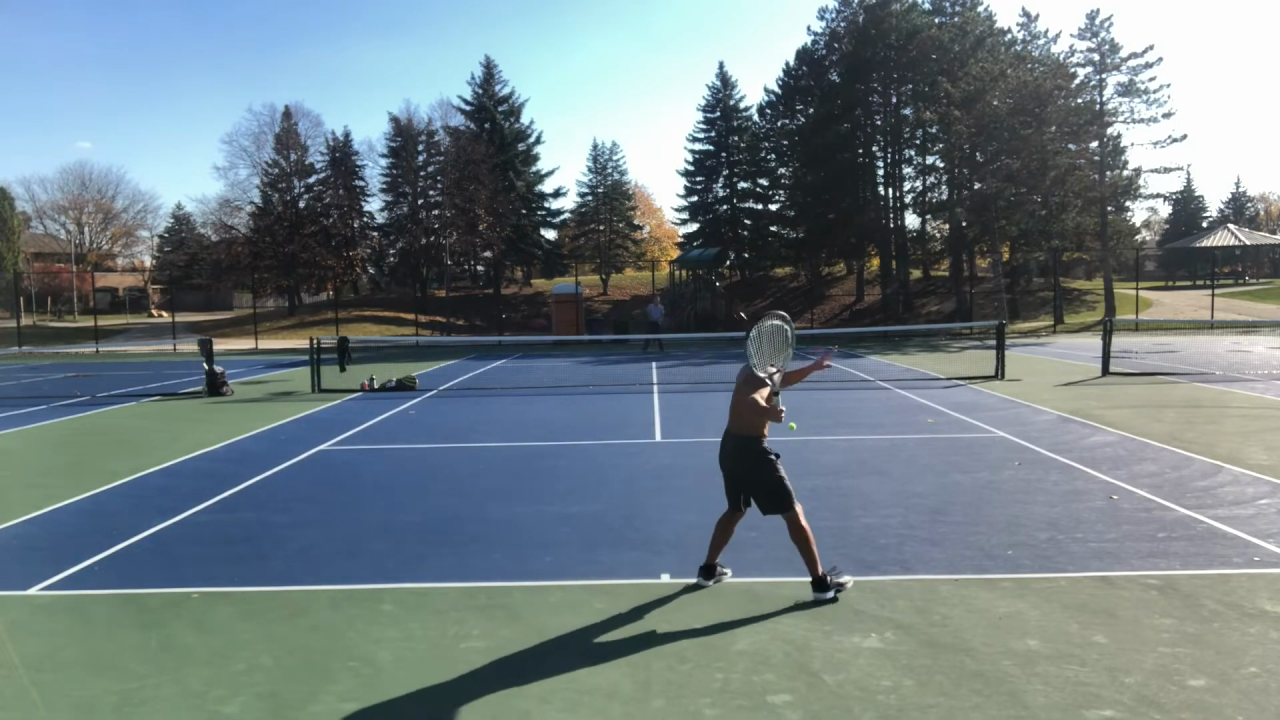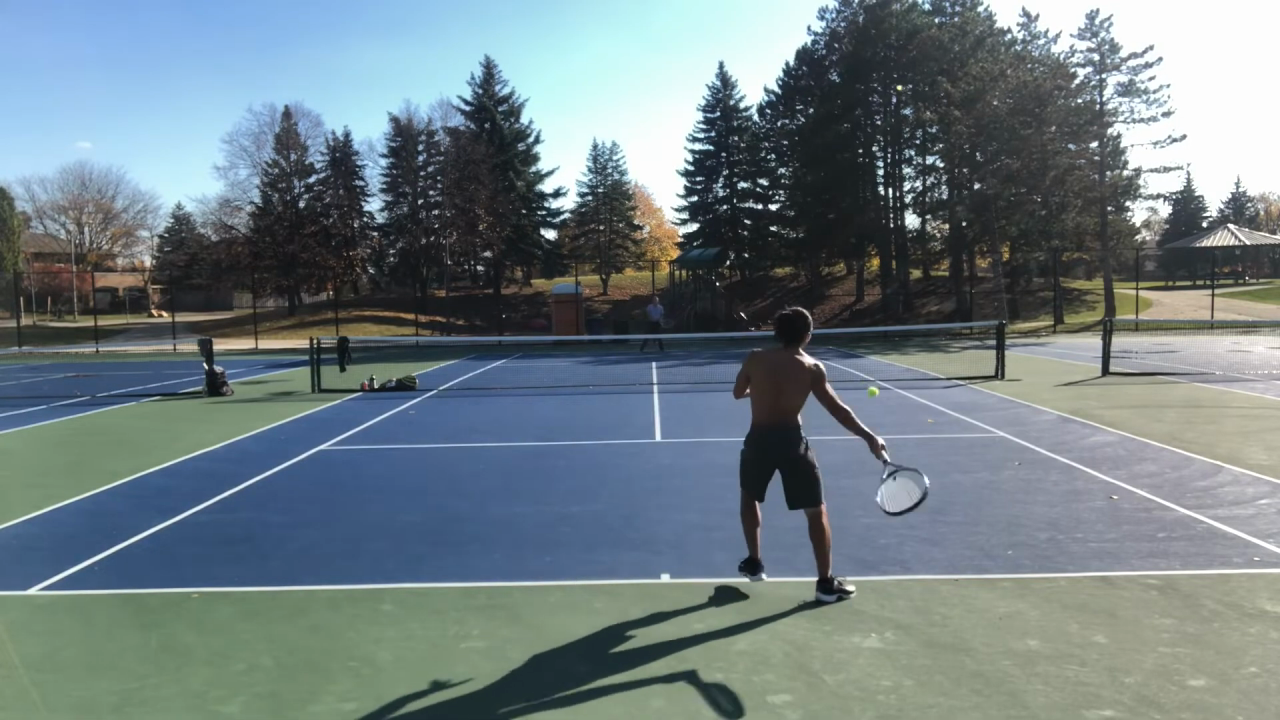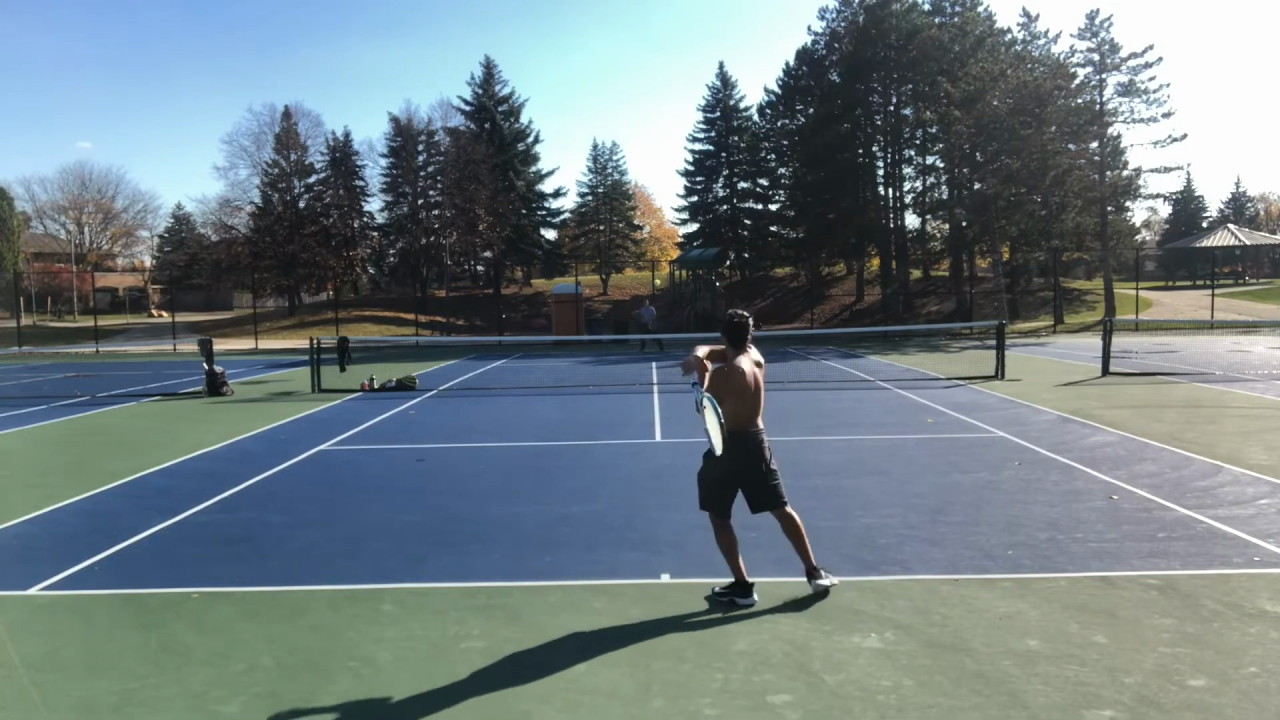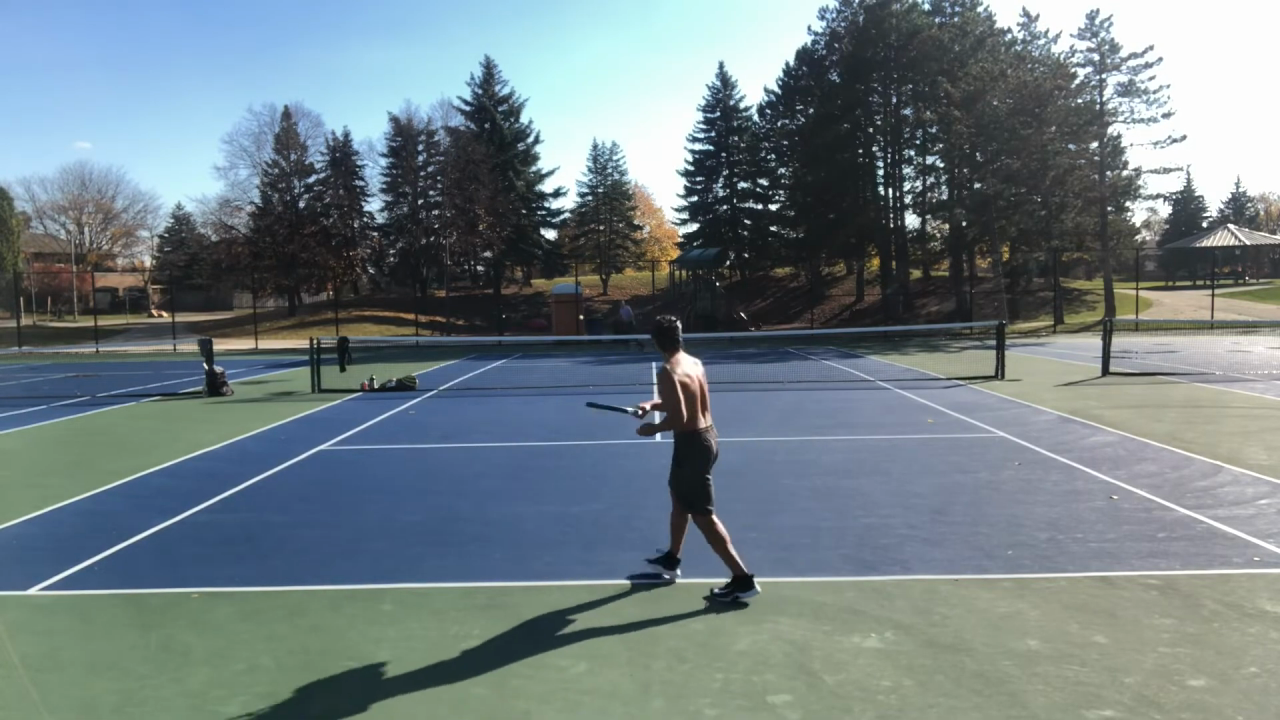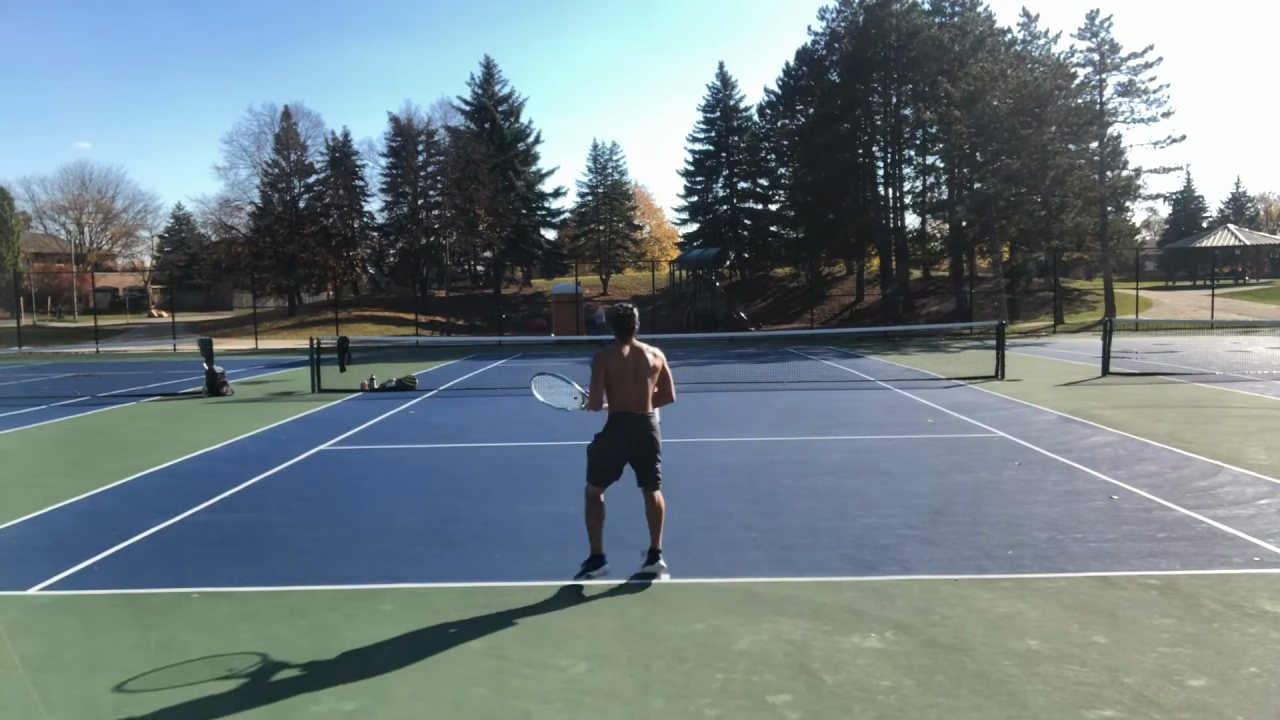
dt=0.4s
person 1, frame 1
left shoulder: (749, 371)
right shoulder: (763, 376)
left elbow: (780, 381)
right elbow: (750, 403)
left wrist: (814, 367)
right wrist: (770, 412)
left hip: (731, 446)
right hip: (751, 450)
left knee: (736, 510)
right knee: (793, 512)
left ankle: (708, 569)
right ankle: (821, 581)
person 1, frame 2
left shoulder: (755, 359)
right shoulder: (813, 368)
left elbow: (738, 393)
right elbow: (837, 409)
right wrist: (870, 438)
left hip: (759, 440)
right hip: (791, 440)
left knee: (749, 498)
right knee: (816, 511)
left ankle: (754, 562)
right ankle: (825, 583)
person 1, frame 3
left shoulder: (728, 370)
right shoulder: (756, 357)
right elbow: (708, 352)
left wrist: (705, 377)
right wrist: (696, 359)
left hip: (732, 446)
right hip: (757, 442)
left knee: (718, 516)
right knee: (781, 508)
left ankle: (742, 587)
right ankle: (814, 571)
person 1, frame 4
left shoulder: (668, 372)
right shoulder: (694, 363)
left elbow: (678, 418)
left wrist: (655, 429)
right wrist: (652, 405)
left hip: (692, 443)
right hip: (708, 437)
left knee: (703, 515)
right knee: (680, 499)
left ankle: (743, 579)
right ankle: (672, 558)
person 1, frame 5
left shoulder: (604, 357)
right shoulder: (656, 355)
left elbow: (596, 402)
right elbow: (669, 396)
left wrist: (591, 403)
left hip: (618, 427)
right hip: (648, 427)
left knee: (594, 491)
right knee: (652, 491)
left ankle: (597, 558)
right ankle: (655, 555)
